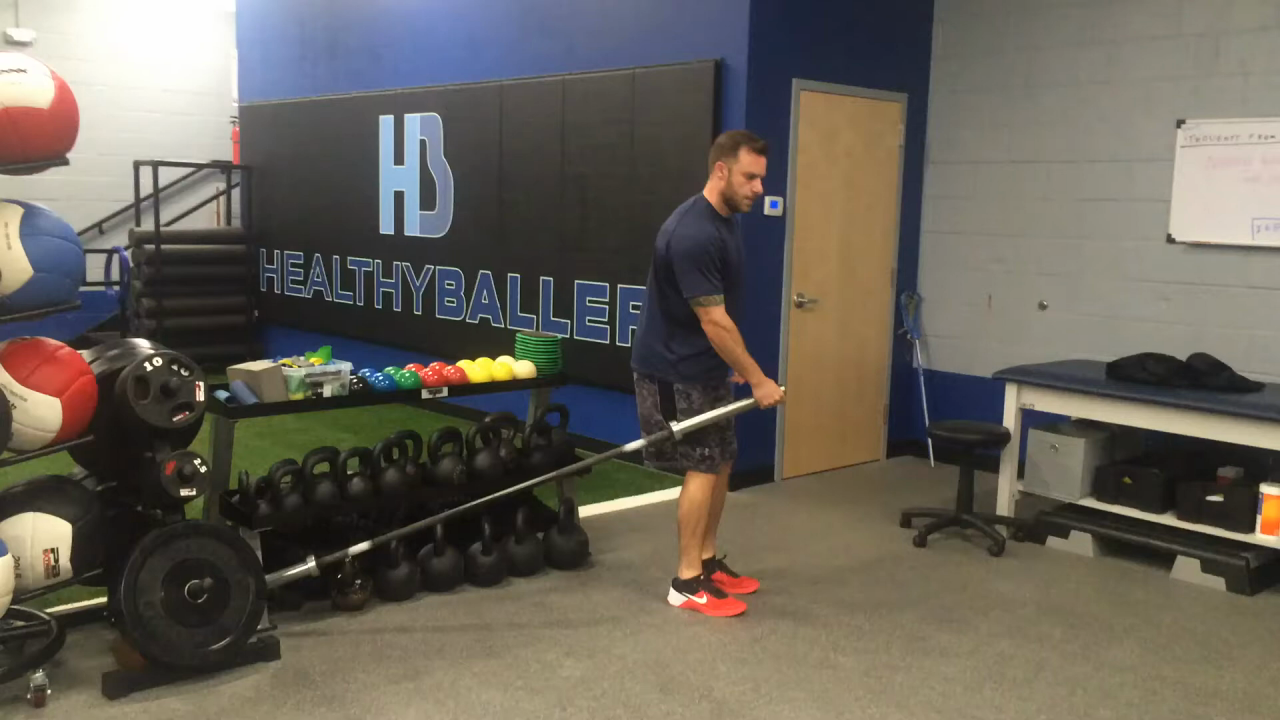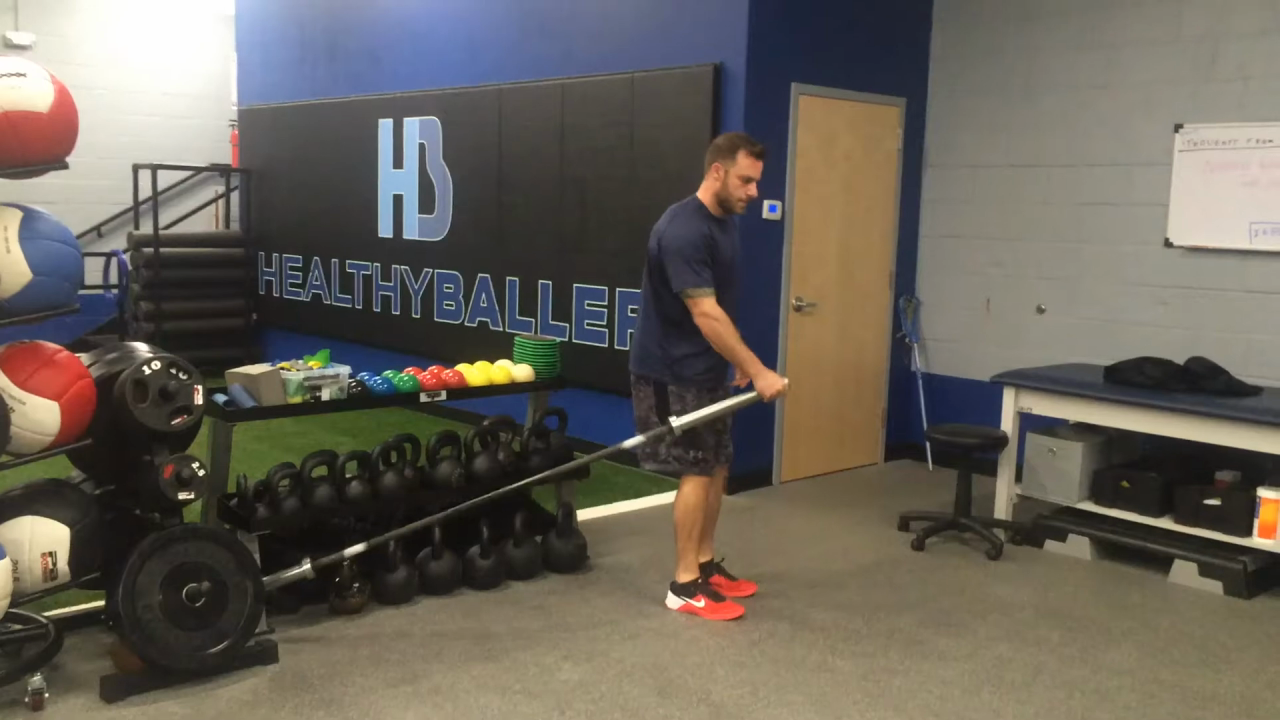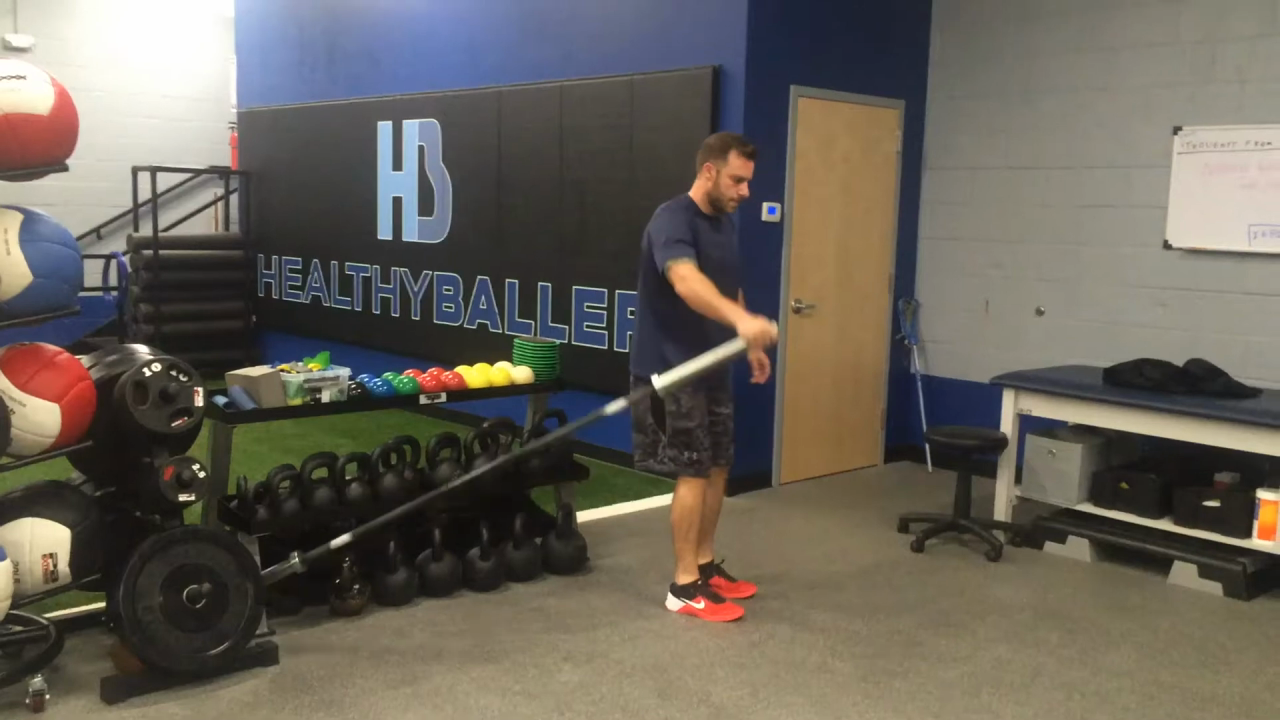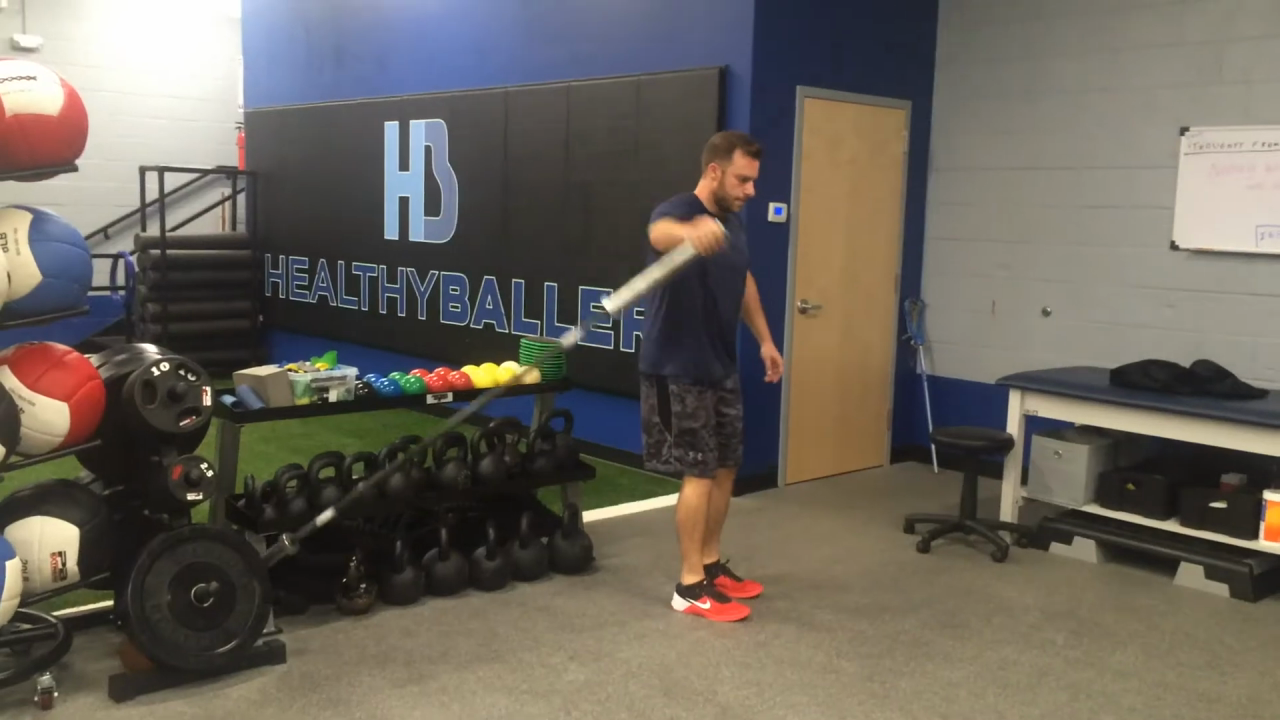
dt=0.2s
person 1, frame 1
left shoulder: (725, 219)
right shoulder: (693, 233)
right elbow: (713, 320)
left wrist: (736, 364)
right wrist: (757, 380)
left hip: (705, 364)
right hip: (673, 368)
left knee: (720, 464)
right knee: (702, 467)
left ankle: (708, 561)
right ankle: (688, 581)
person 1, frame 2
left shoulder: (725, 221)
right shoulder: (684, 229)
right elbow: (705, 313)
left wrist: (739, 361)
right wrist: (757, 371)
left hip: (707, 368)
right hip: (672, 370)
left knee: (716, 467)
right knee: (696, 470)
left ankle: (705, 564)
right ankle: (685, 584)
person 1, frame 3
left shoulder: (724, 221)
right shoulder: (674, 220)
right elbow: (687, 282)
left wrist: (750, 344)
right wrist: (741, 321)
left hip: (711, 367)
right hip: (672, 370)
left knee: (717, 468)
right knee: (692, 472)
left ankle: (706, 565)
right ankle: (685, 586)
person 1, frame 4
left shoulder: (732, 223)
right shoulder: (684, 213)
right elbow: (660, 233)
left wrist: (765, 340)
right wrist: (691, 234)
left hip: (720, 366)
right hip: (679, 369)
left knee: (725, 468)
right knee: (699, 472)
left ankle: (712, 565)
right ankle: (690, 586)
